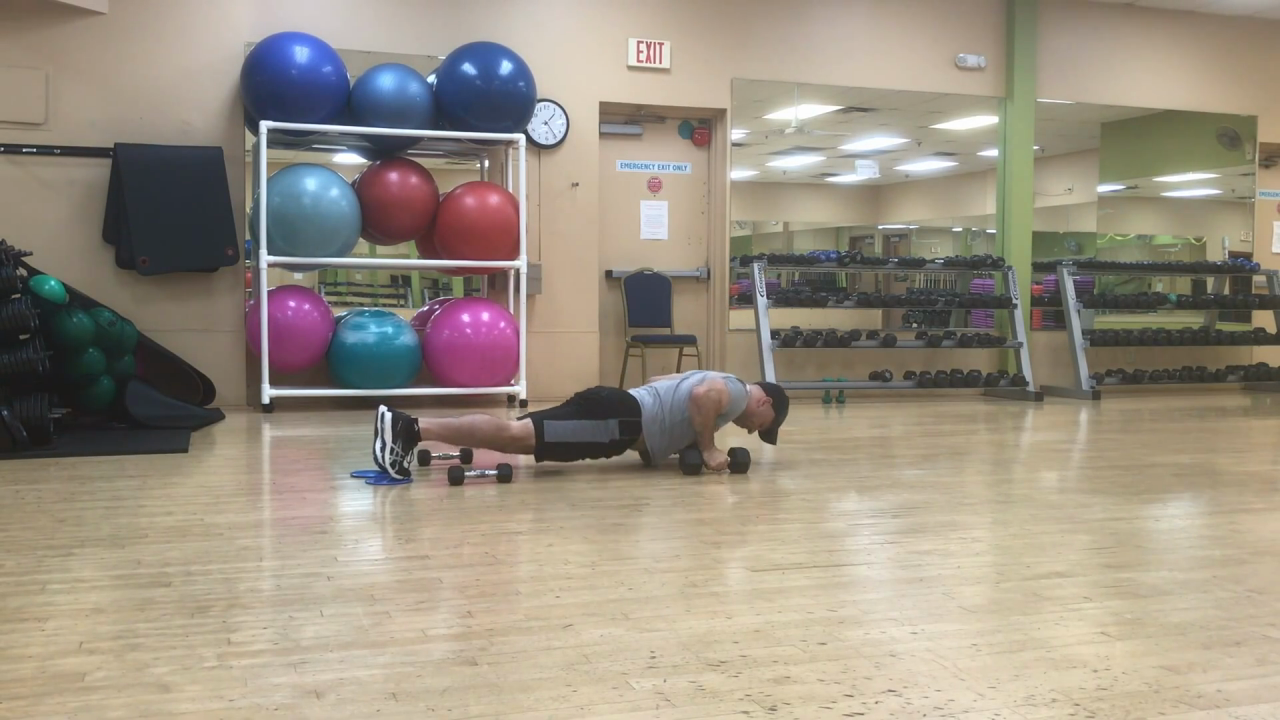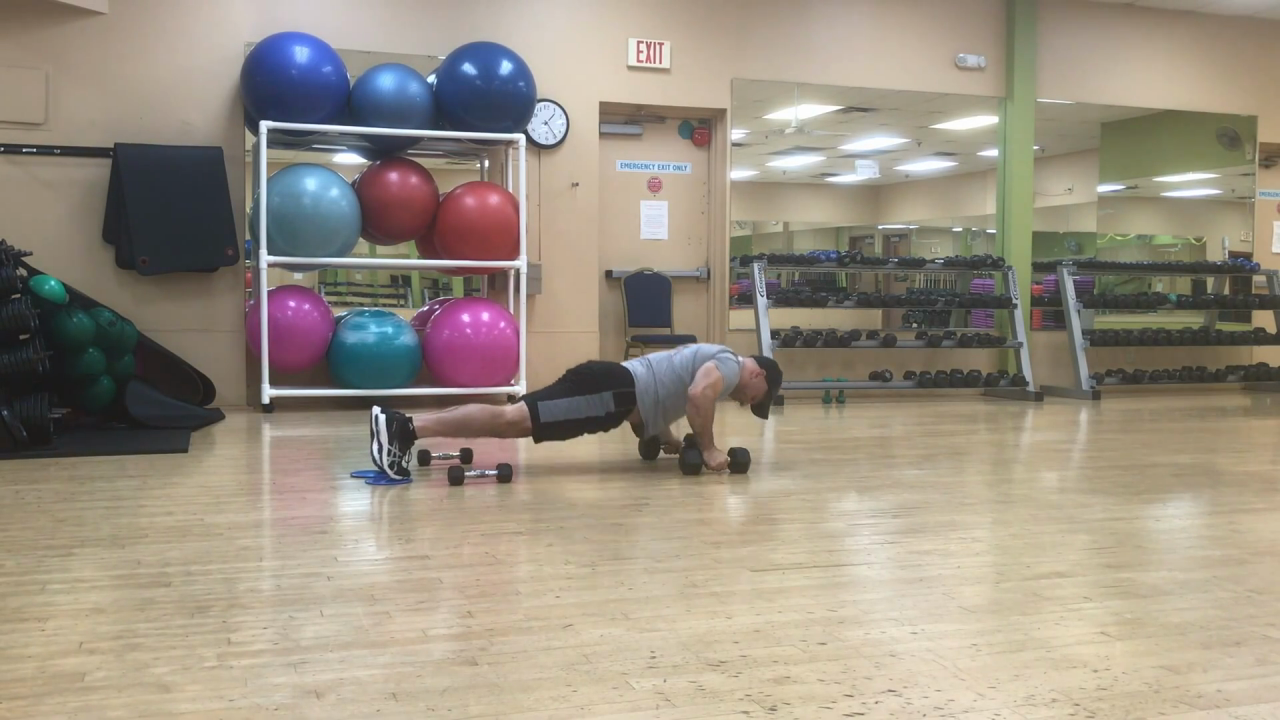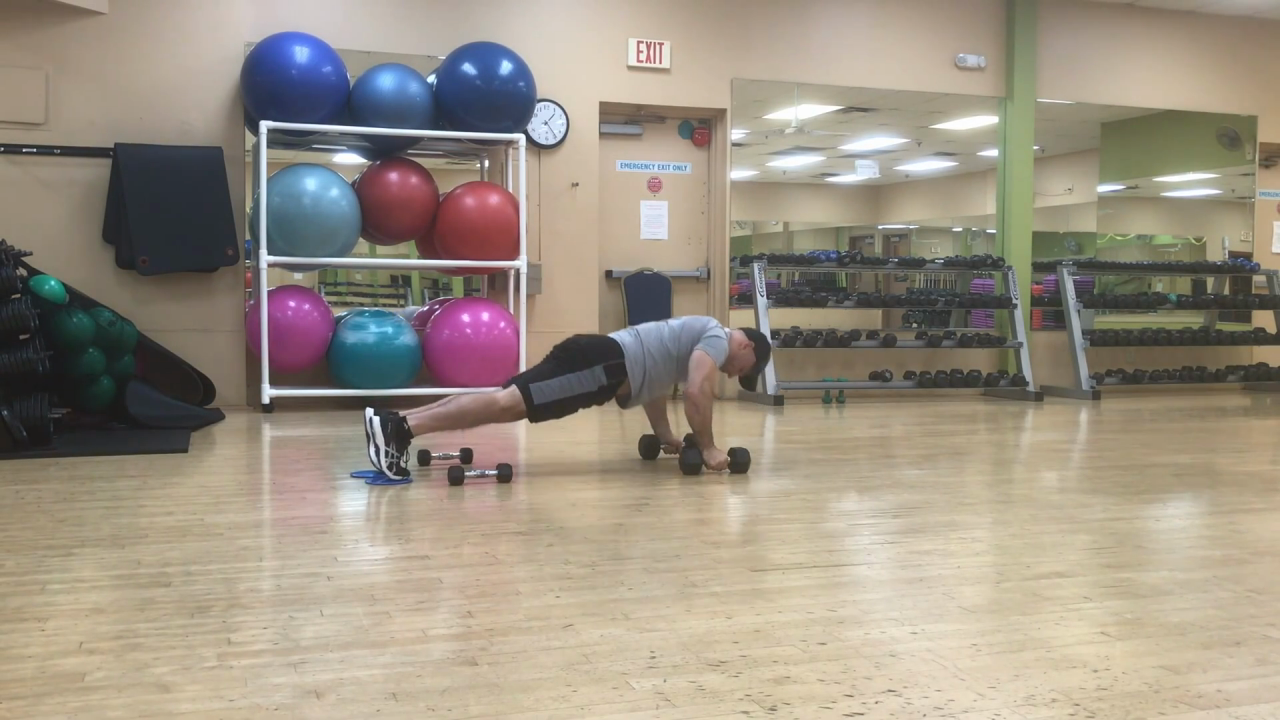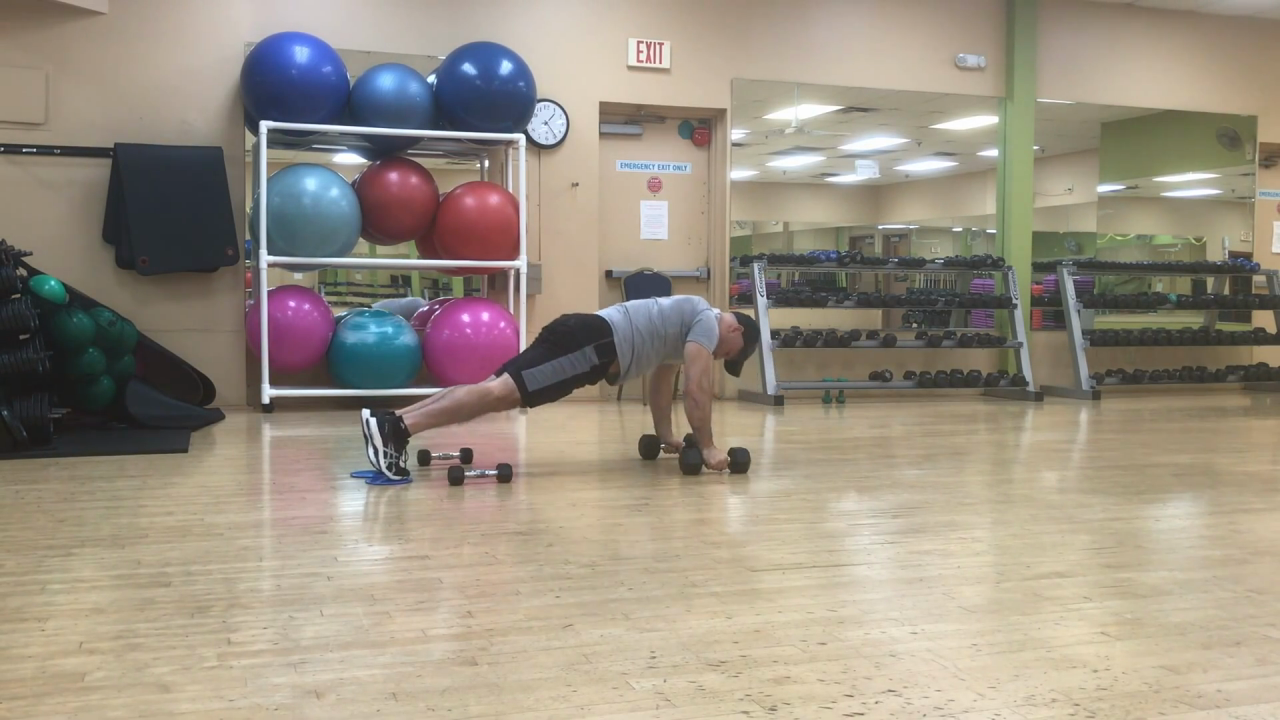
dt=0.2s
person 1, frame 1
left shoulder: (718, 386)
right shoulder: (737, 393)
left elbow: (656, 379)
right elbow: (702, 397)
left wrist: (672, 433)
right wrist: (707, 449)
left hip: (619, 410)
right hip: (623, 420)
left knee: (516, 431)
right knee: (517, 435)
left ankle: (407, 425)
right ankle: (412, 428)
person 1, frame 2
left shoulder: (712, 360)
right shoulder: (730, 365)
right elbow: (698, 394)
left wrist: (665, 435)
right wrist: (707, 448)
left hip: (614, 385)
right hip: (617, 393)
left knee: (511, 416)
right knee: (513, 419)
left ankle: (402, 423)
right ankle: (408, 427)
person 1, frame 3
left shoulder: (699, 336)
right shoulder: (718, 339)
left elbow: (653, 371)
right elbow: (695, 391)
left wrist: (665, 435)
right wrist: (707, 447)
left hip: (602, 359)
right hip: (606, 366)
left knee: (504, 400)
right knee: (507, 404)
left ankle: (396, 421)
right ankle: (402, 427)
person 1, frame 4
left shoulder: (689, 323)
right shoulder: (708, 323)
left elbow: (661, 377)
right elbow: (696, 388)
left wrist: (666, 436)
right wrist: (707, 446)
left hip: (592, 340)
right hip: (596, 344)
left knee: (496, 390)
right knee: (500, 393)
left ankle: (392, 421)
right ankle: (398, 428)
